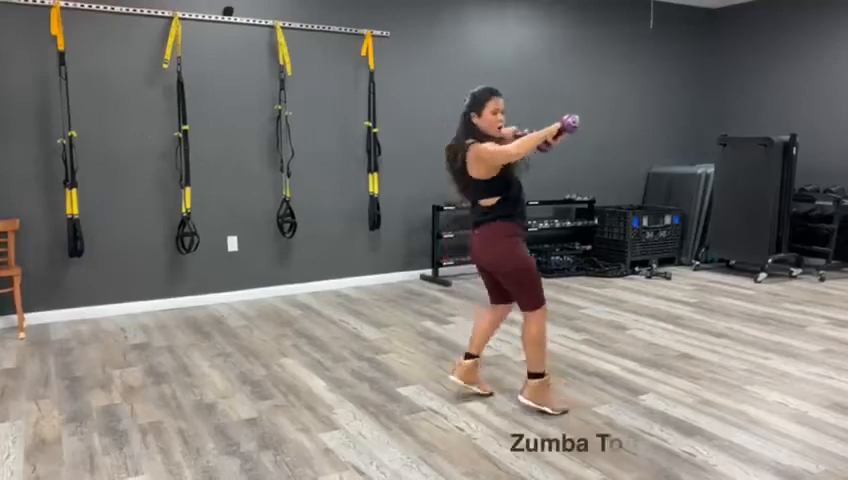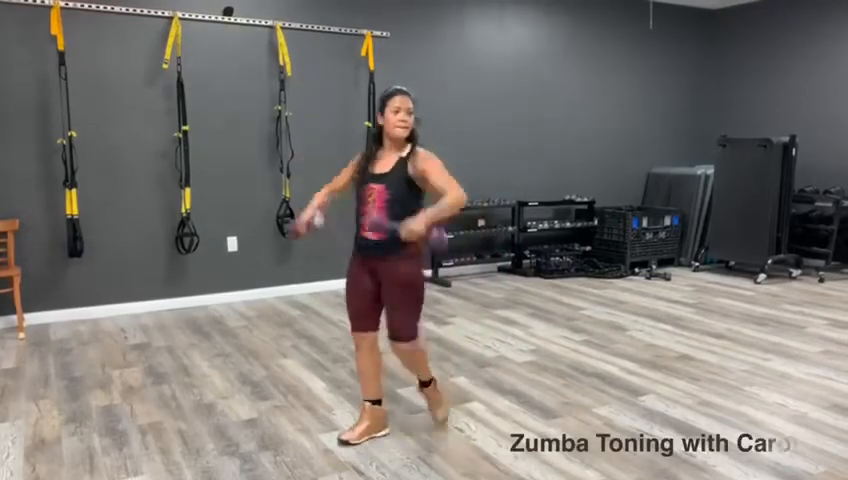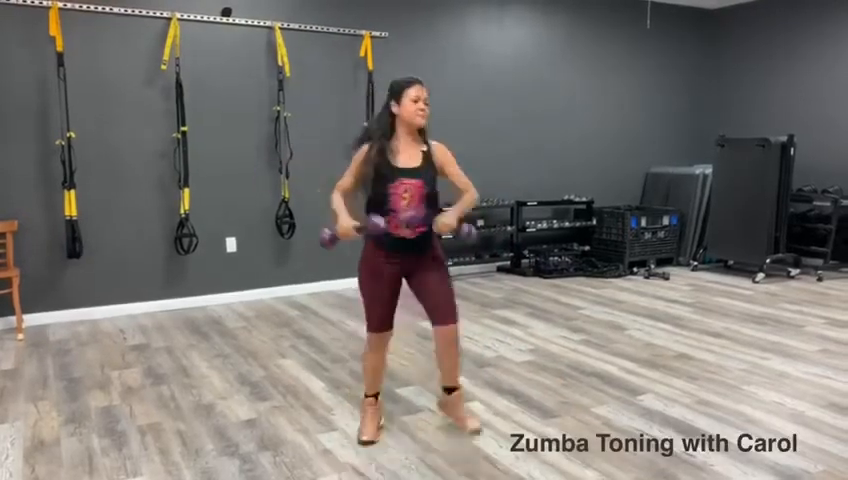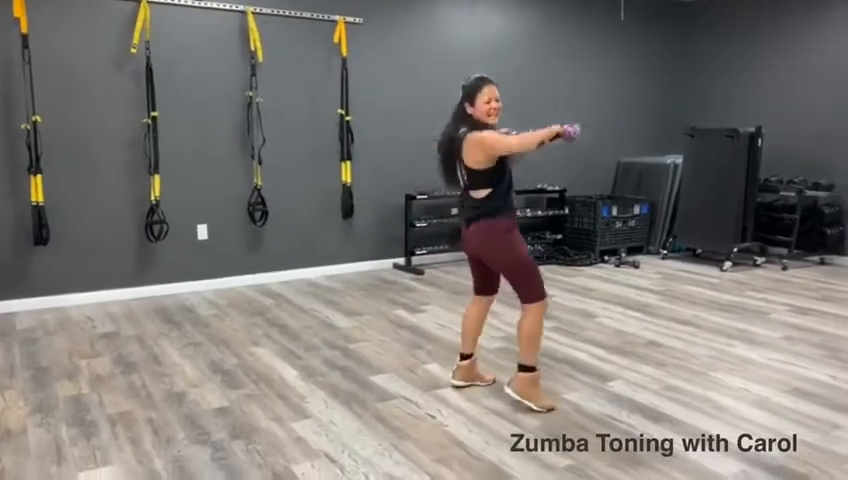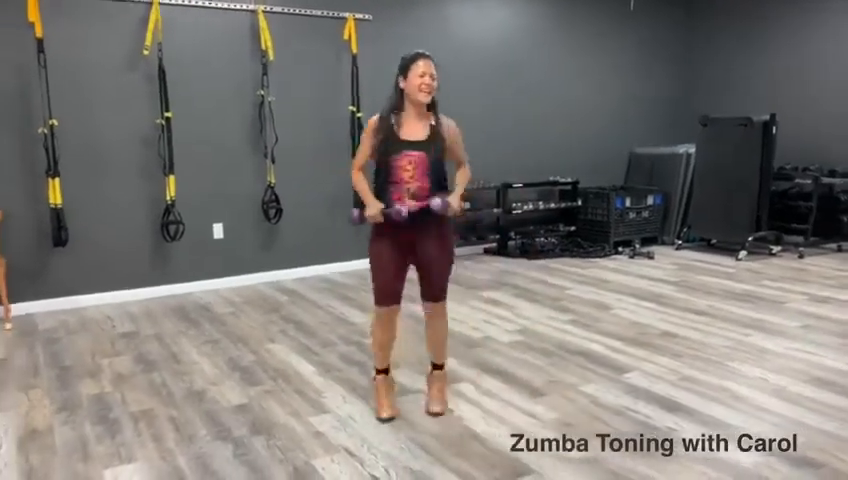
dt=1s
person 1, frame 1
left shoulder: (469, 146)
right shoulder: (483, 151)
right elbow: (512, 152)
left wrist: (509, 134)
right wrist: (548, 131)
left hip: (482, 238)
right hip: (502, 239)
left knee: (500, 303)
right knee: (535, 309)
left ankle: (467, 367)
right ankle: (537, 387)
person 1, frame 2
left shoulder: (419, 159)
right shoulder: (364, 159)
left elbow: (457, 196)
right elbow: (330, 190)
left wrist: (425, 218)
right wrist: (310, 210)
left hip: (401, 260)
right hip: (364, 260)
left knee: (402, 340)
right knee: (363, 336)
left ankle: (429, 386)
right ankle: (374, 413)
person 1, frame 3
left shoulder: (435, 151)
right shoulder: (371, 151)
left elbow: (469, 190)
right elbow: (340, 192)
left wrist: (454, 213)
right wrist: (343, 217)
left hip: (425, 255)
right hip: (380, 256)
left knee: (447, 328)
right knee: (378, 335)
left ankle: (451, 400)
right ankle: (371, 405)
person 1, frame 4
left shoulder: (462, 137)
right shoulder: (482, 139)
right elbow: (517, 144)
left wrist: (513, 139)
right wrist: (554, 130)
left hip: (475, 230)
right hip: (496, 232)
left knee: (482, 296)
right knee: (535, 301)
left ankle: (465, 367)
right ankle: (525, 381)
person 1, frame 5
left shoulder: (445, 127)
right shoulder: (380, 125)
left elbow: (463, 166)
right elbow: (357, 170)
left wrist: (457, 194)
right wrist: (370, 202)
left hip: (433, 228)
right hip: (389, 230)
left knee: (435, 305)
right knee: (385, 308)
left ankle: (437, 378)
right ankle: (382, 383)
